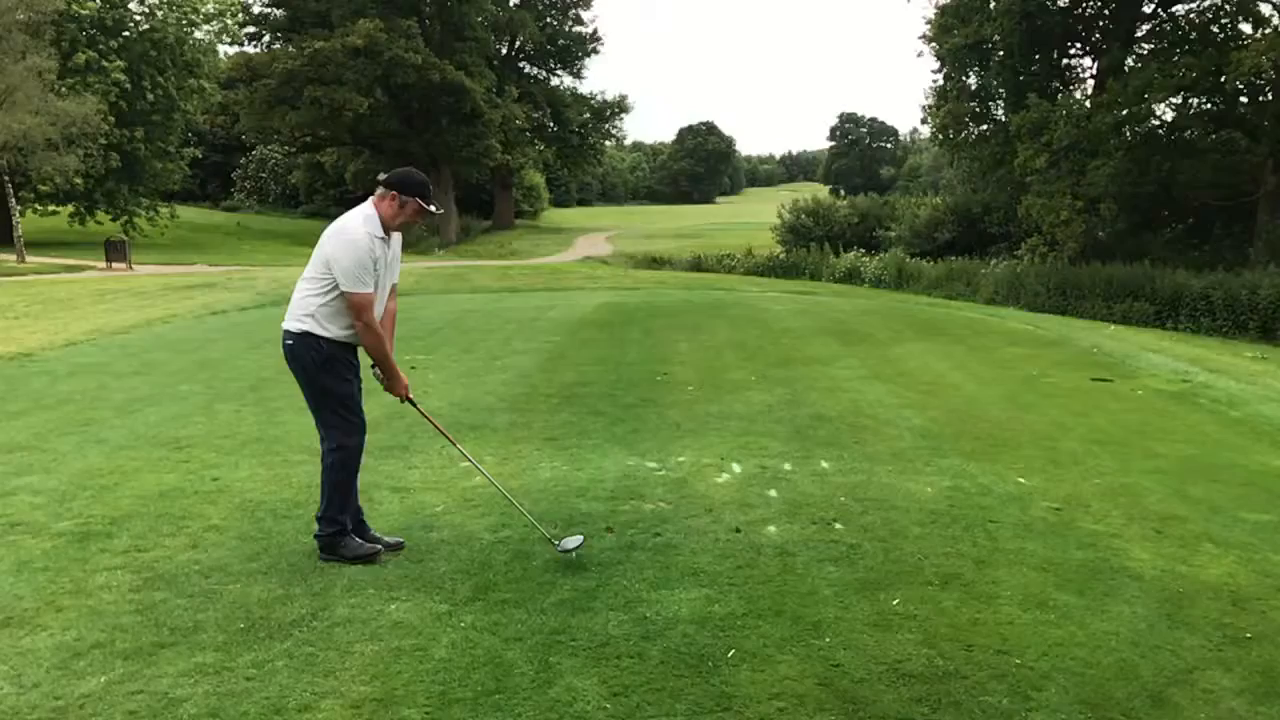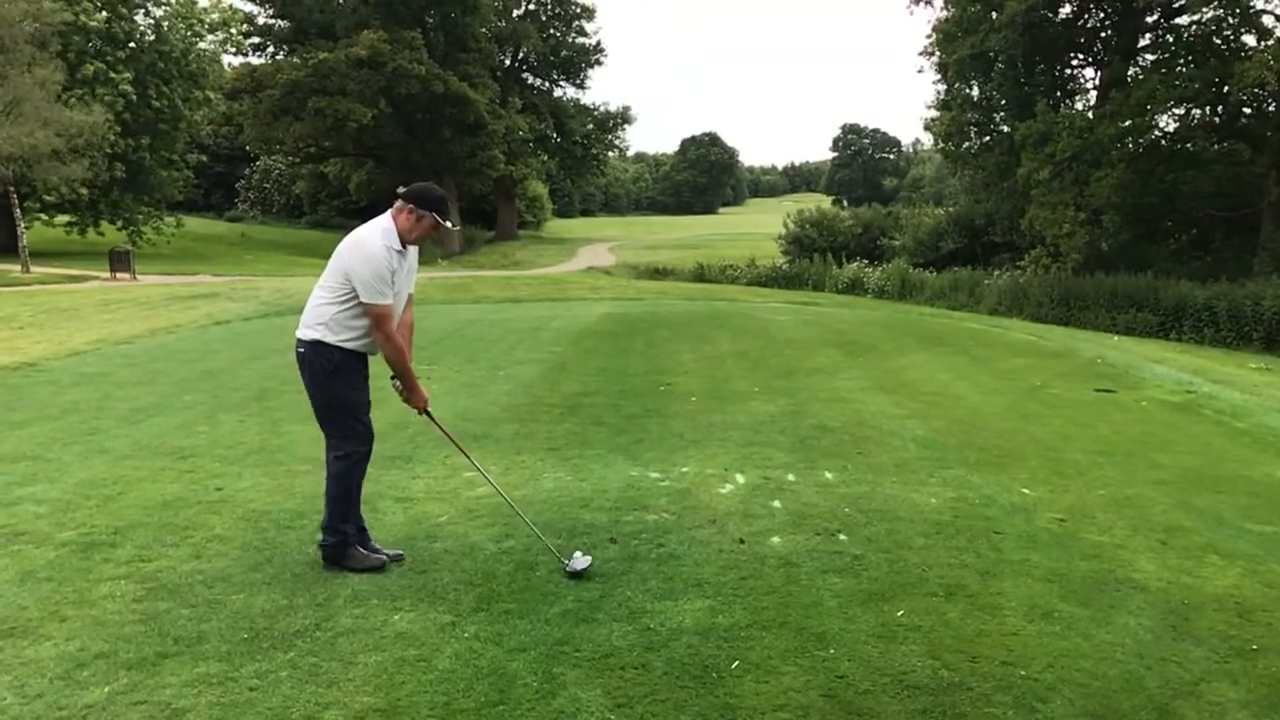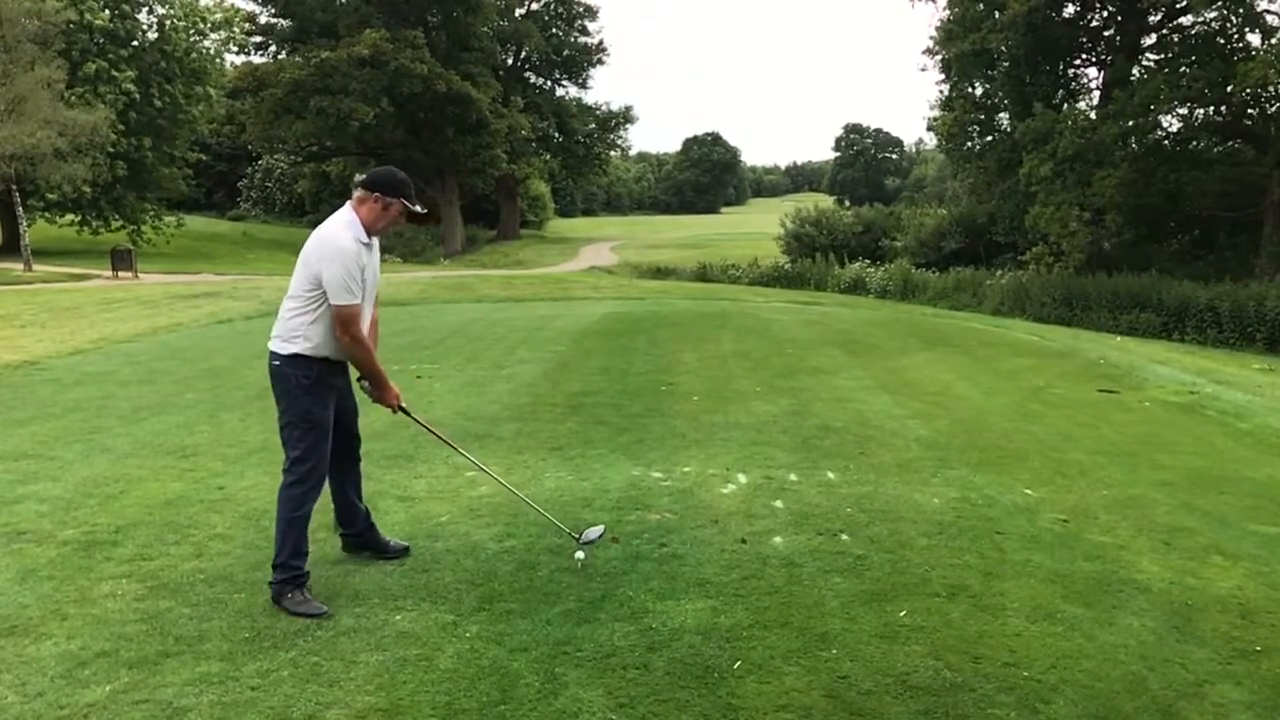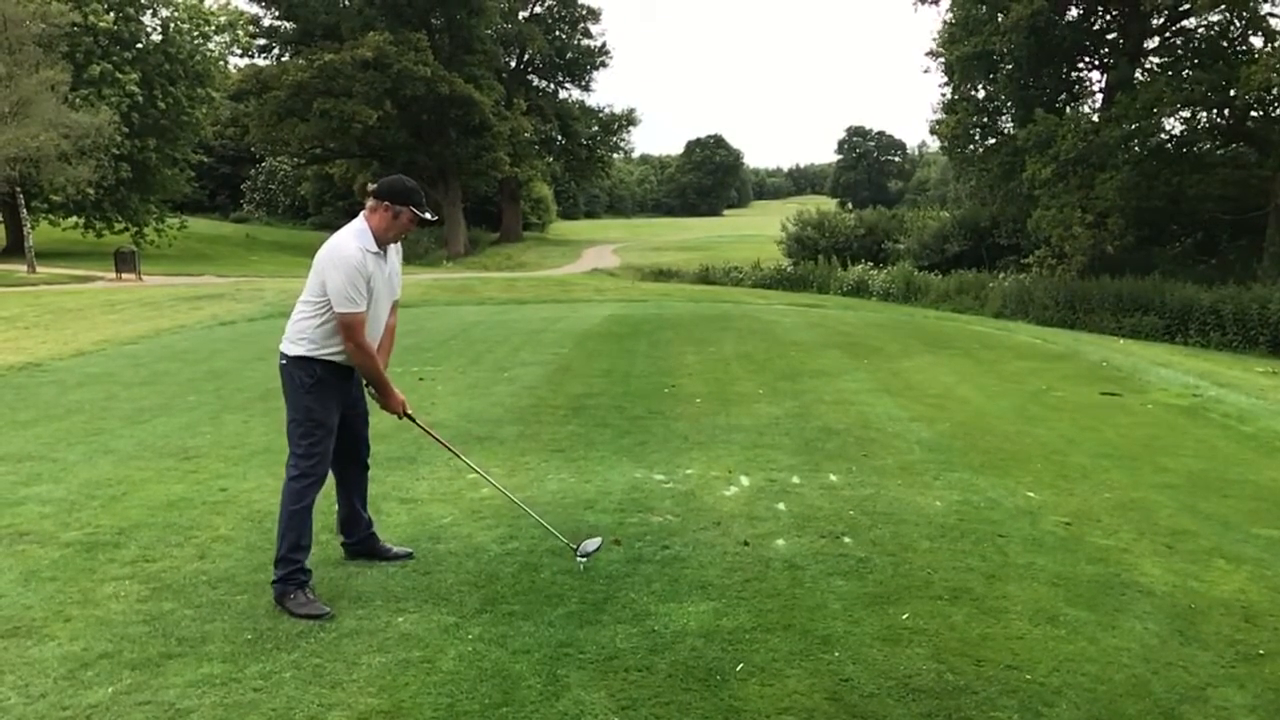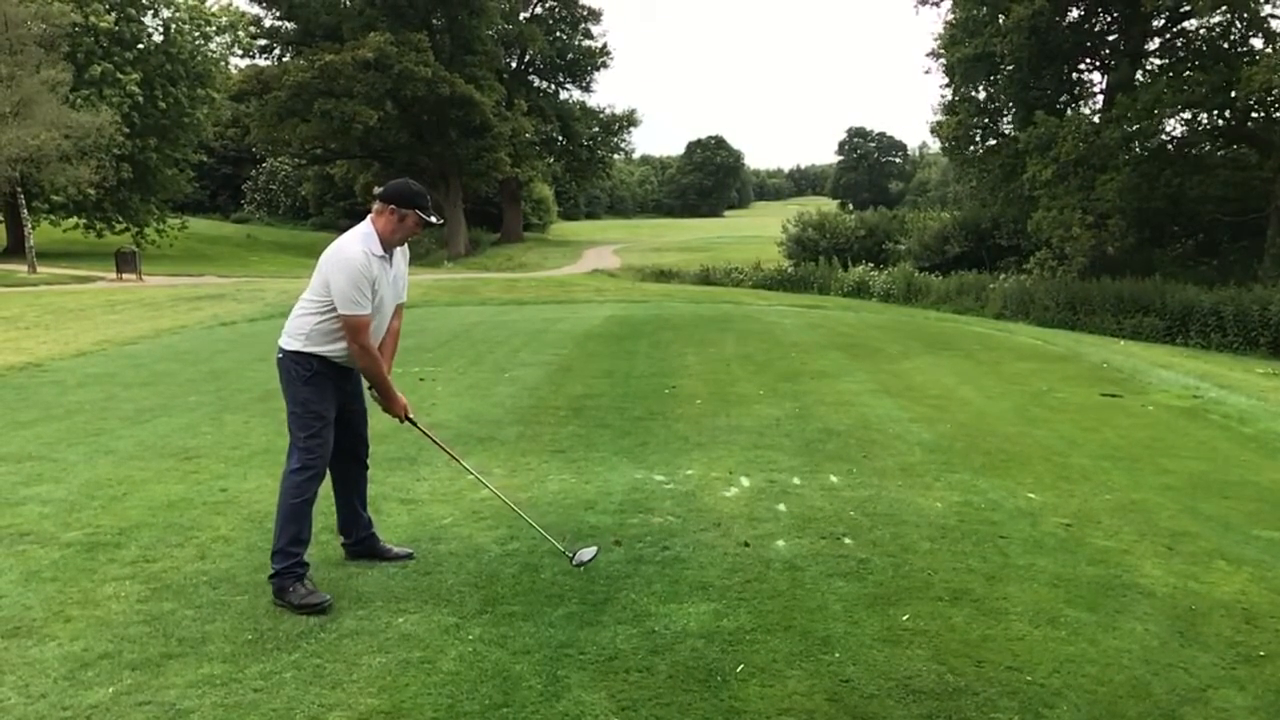
dt=1s
person 1, frame 1
left shoulder: (391, 234)
right shoulder: (355, 237)
left elbow: (388, 300)
right elbow: (363, 320)
left wrist: (389, 364)
right wrist: (391, 373)
left hip: (337, 343)
right hip: (313, 342)
left knee: (347, 436)
right knee: (345, 436)
left ankle: (352, 527)
right ankle: (333, 534)
person 1, frame 2
left shoulder: (407, 246)
right shoulder: (373, 249)
left elbow: (404, 312)
right elbow: (383, 331)
left wrist: (405, 375)
right wrist: (411, 385)
left hip: (349, 352)
right hip: (326, 351)
left knee: (353, 444)
right knee: (352, 444)
left ankle: (352, 536)
right ankle: (336, 544)
person 1, frame 3
left shoulder: (366, 237)
right shoulder: (341, 245)
left elbow: (368, 311)
right elbow: (348, 332)
left wrist: (374, 374)
right wrist: (382, 384)
left hip: (330, 362)
right hip: (301, 364)
left knee: (346, 452)
right knee: (307, 469)
left ankle: (358, 533)
right ankle: (288, 581)
person 1, frame 4
left shoulder: (390, 248)
right shoulder: (348, 254)
left elbow: (388, 315)
right elbow: (355, 340)
left wrist: (379, 377)
right wrist: (387, 391)
left hip: (344, 367)
right hip: (311, 366)
left knee: (354, 457)
right knee: (308, 469)
left ankle: (359, 538)
right ankle: (290, 581)
person 1, frame 5
left shoulder: (398, 251)
right shoulder: (353, 257)
left elbow: (392, 319)
right elbow: (360, 342)
left wrist: (384, 379)
right wrist: (389, 394)
left hip: (342, 364)
right hip: (308, 361)
left knee: (352, 454)
right knee: (309, 460)
left ankle: (359, 538)
right ankle: (287, 574)
